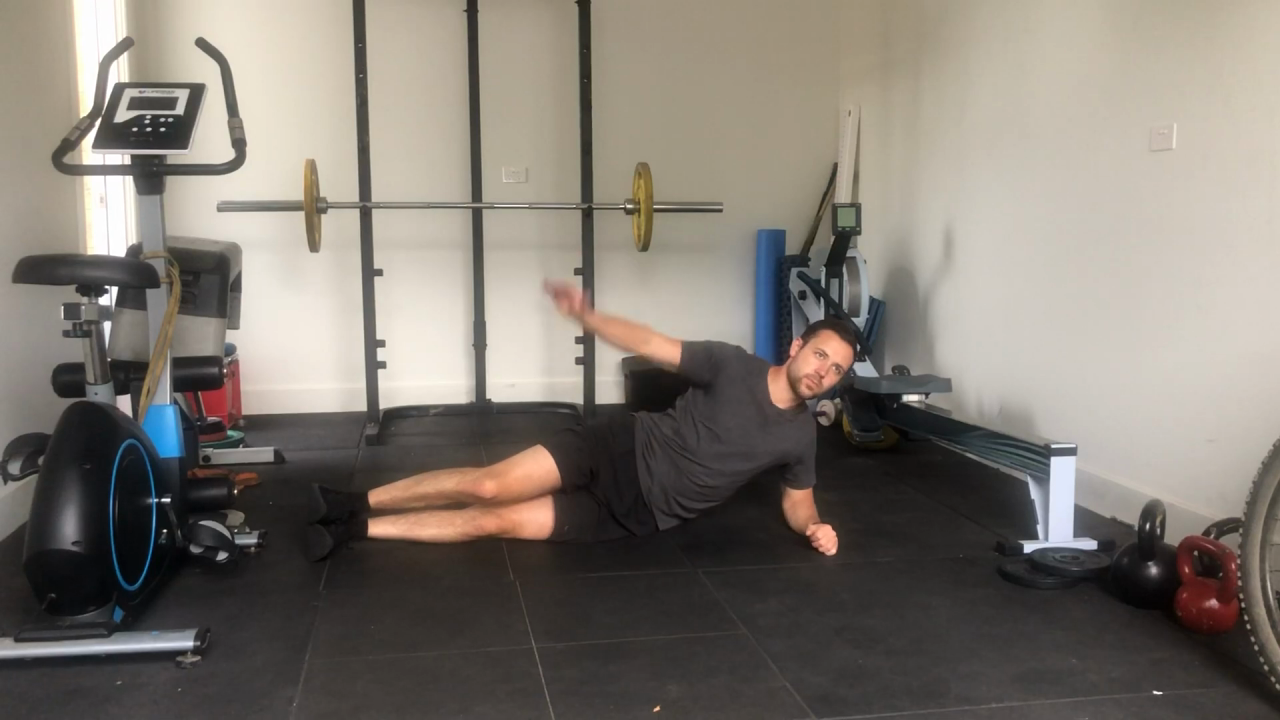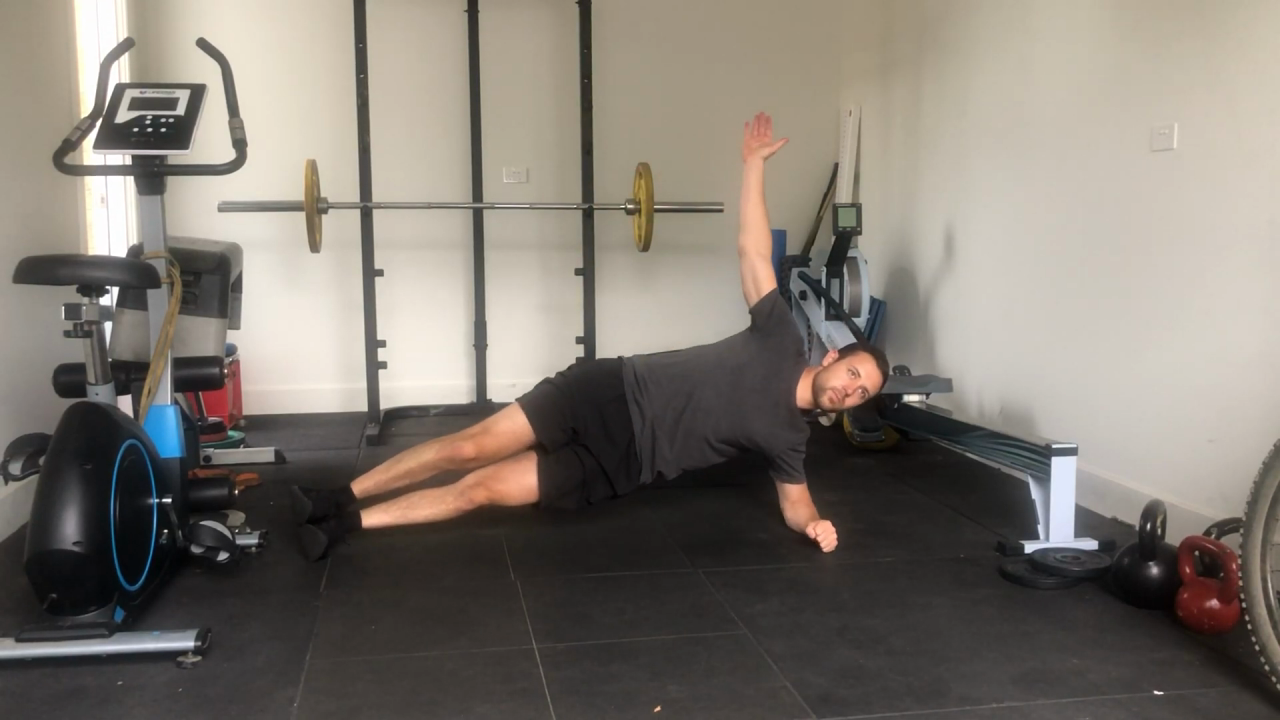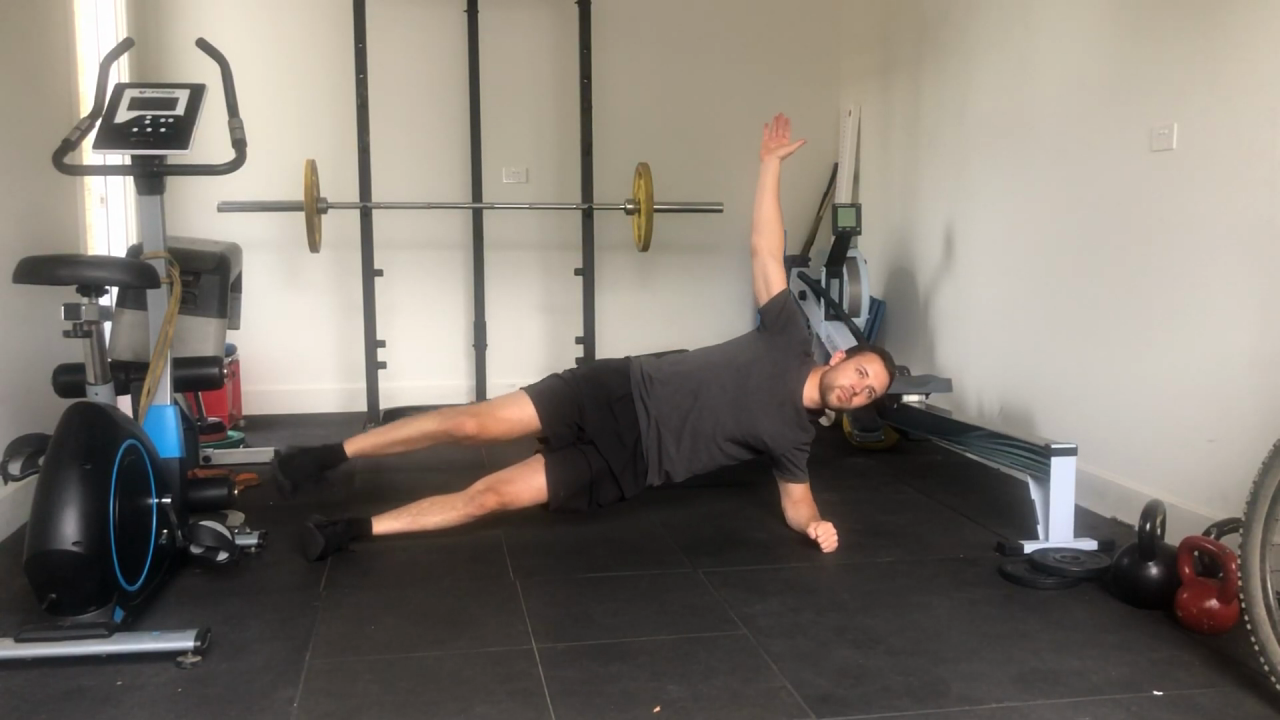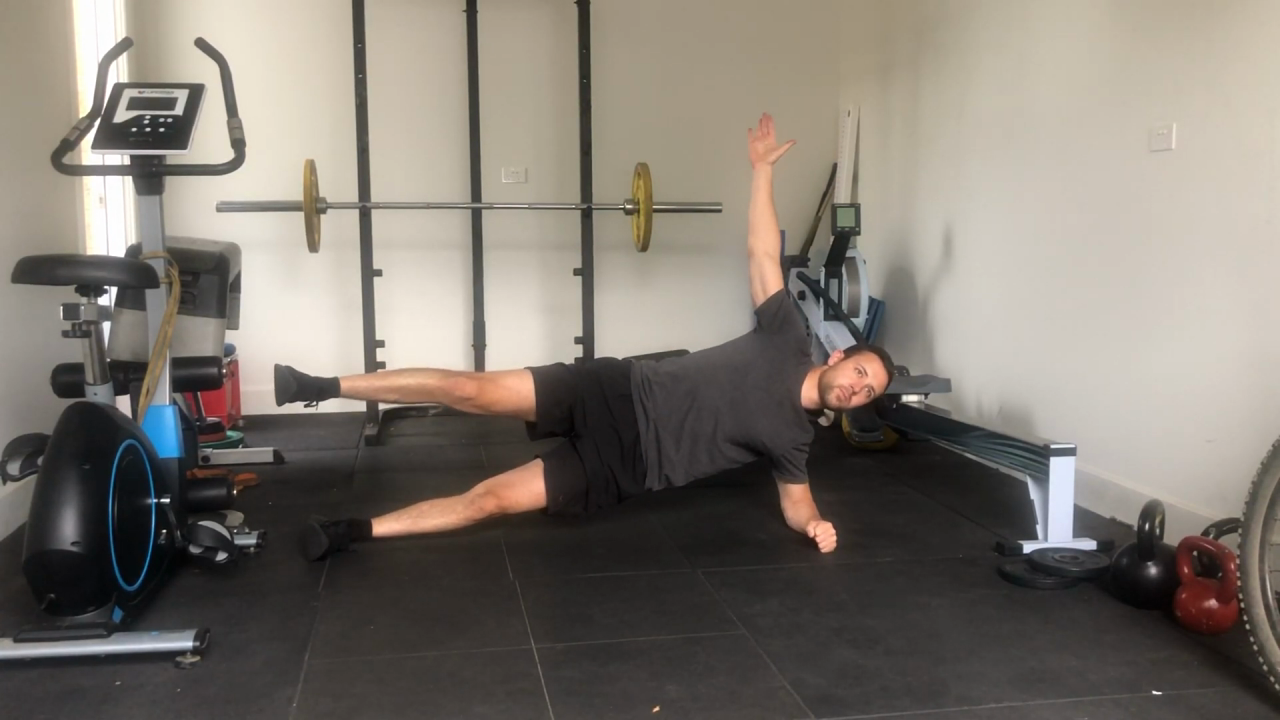
dt=1s
person 1, frame 1
left shoulder: (800, 434)
right shoulder: (733, 367)
left elbow: (797, 501)
right elbow: (649, 345)
left wrist: (815, 527)
right wrist: (590, 317)
left hip: (639, 511)
right hip: (620, 448)
left knee: (494, 520)
right knee: (492, 487)
left ankle: (359, 528)
right ankle: (358, 507)
person 1, frame 2
left shoulder: (789, 434)
right shoulder: (782, 343)
left elbow: (794, 499)
right elbow: (753, 249)
left wrist: (815, 525)
right wrist: (754, 162)
left hip: (618, 458)
right hip: (609, 392)
left knee: (482, 489)
right knee: (473, 449)
left ankle: (350, 523)
right ankle: (343, 499)
person 1, frame 3
left shoulder: (795, 434)
right shoulder: (791, 339)
left elbow: (795, 500)
right elbow: (765, 250)
left wrist: (816, 525)
right wrist: (771, 162)
left hip: (627, 459)
right hip: (619, 392)
left knee: (491, 494)
right knee: (475, 422)
left ankle: (352, 528)
right ankle: (334, 454)
person 1, frame 4
left shoulder: (794, 435)
right shoulder: (788, 340)
left elbow: (794, 500)
right elbow: (763, 253)
left wrist: (816, 525)
right wrist: (762, 168)
left hip: (622, 464)
right hip: (619, 394)
left knee: (488, 500)
right knee: (473, 391)
left ankle: (352, 531)
right ankle: (323, 386)
